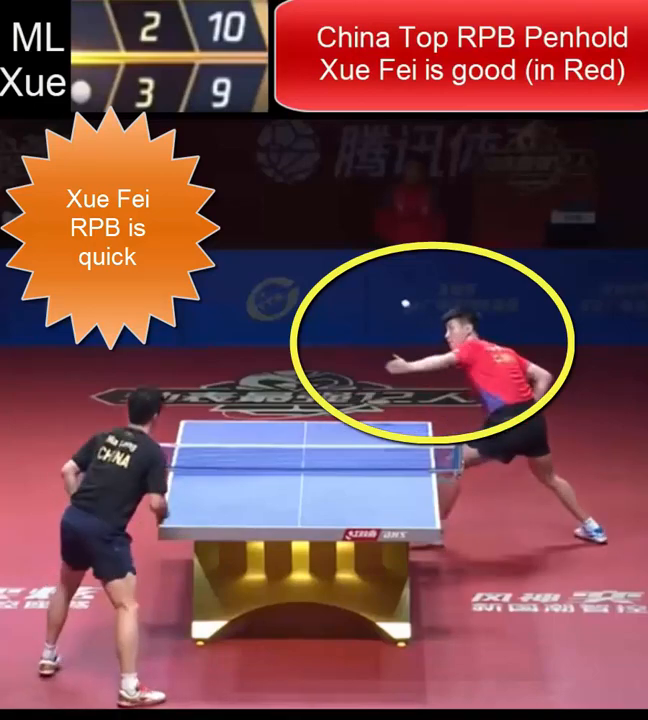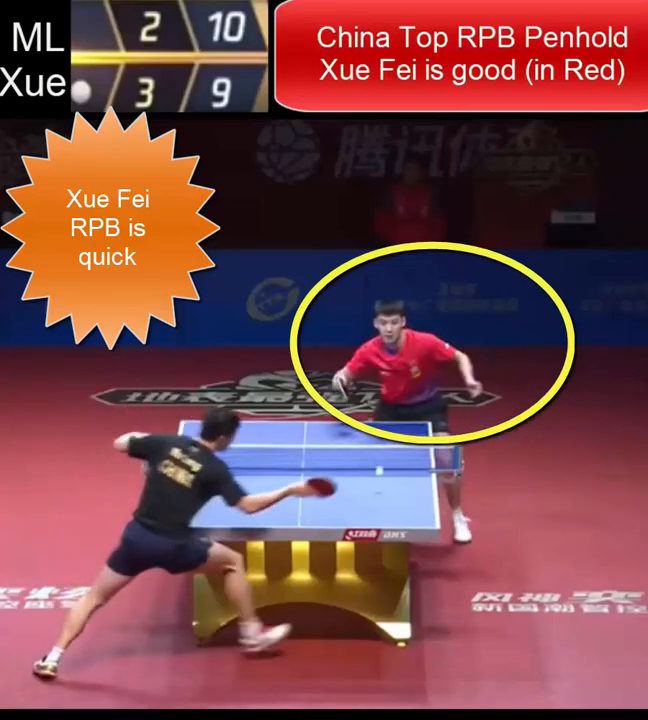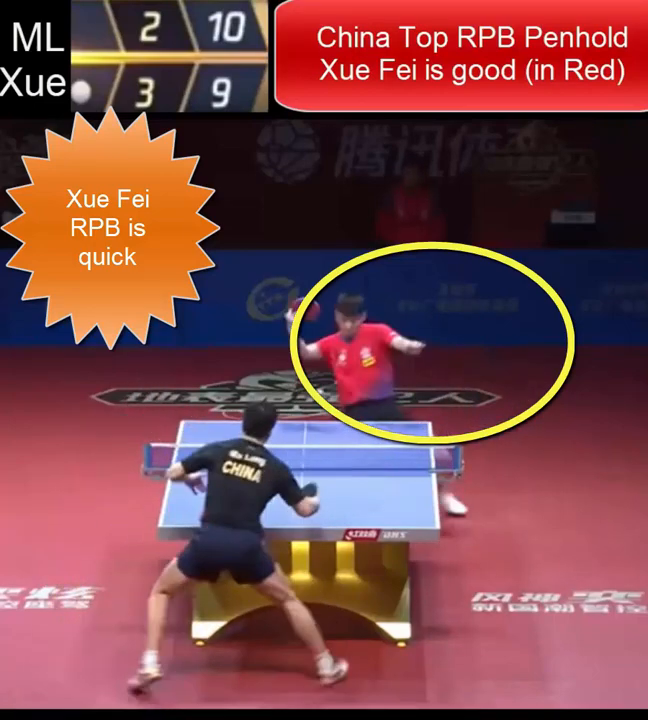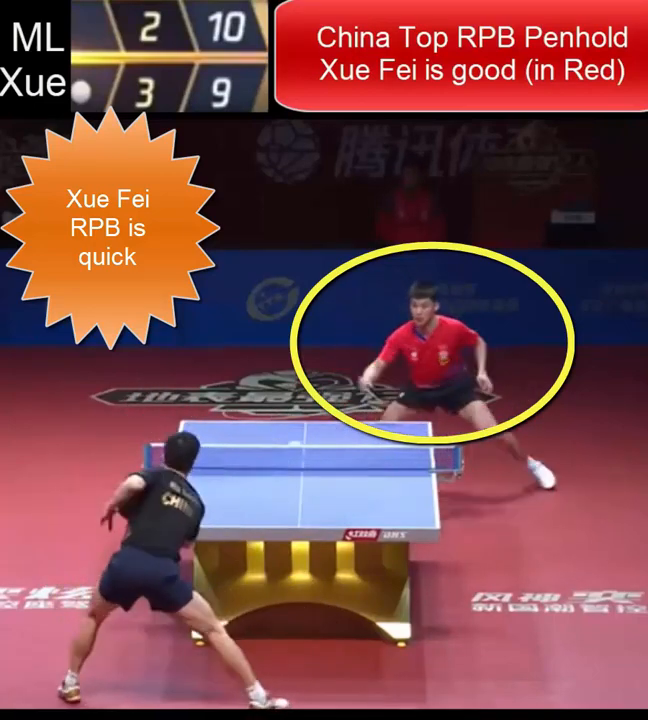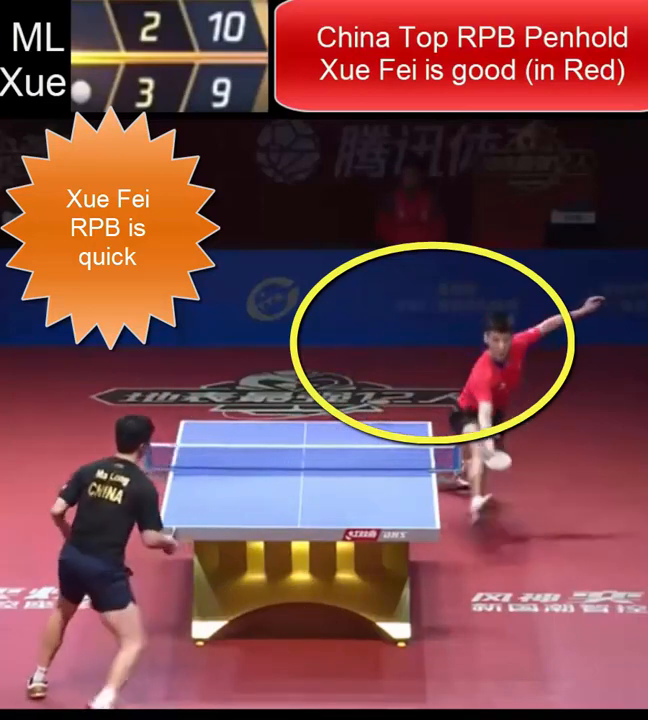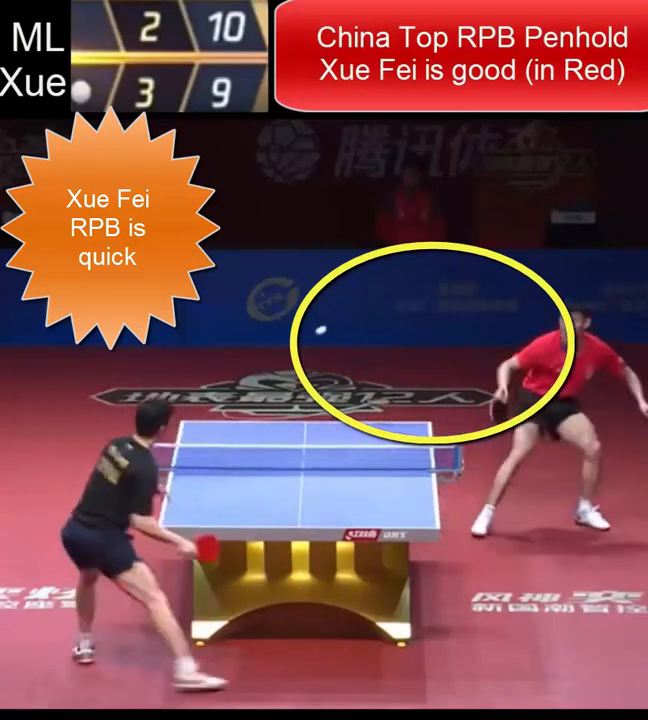
dt=0.7s
person 1, frame 1
left shoulder: (103, 438)
right shoulder: (153, 452)
left elbow: (68, 470)
right elbow: (156, 503)
right wrist: (163, 513)
left hip: (72, 519)
right hip: (105, 532)
left knee: (65, 589)
right knee: (127, 607)
left ankle: (48, 658)
right ankle: (129, 688)
person 1, frame 2
left shoulder: (170, 443)
right shoulder: (217, 468)
left elbow: (120, 444)
right elbow: (247, 505)
left wrist: (133, 436)
right wrist: (292, 490)
left hip: (136, 535)
right hip: (172, 545)
left knee: (96, 596)
right knee: (233, 563)
left ankle: (52, 659)
right ankle: (252, 633)
person 1, frame 3
left shoulder: (218, 449)
right shoulder: (277, 467)
left elbow: (172, 473)
right elbow: (305, 510)
left wrist: (190, 478)
right wrist: (315, 499)
left hip: (209, 541)
right hip: (247, 544)
left knee: (160, 592)
right knee: (288, 600)
left ankle: (150, 666)
right ankle: (327, 666)
person 1, frame 4
left shoulder: (156, 476)
right shoulder: (194, 500)
left elbow: (132, 483)
left wrist: (112, 505)
left hip: (124, 565)
right hip: (163, 575)
left knee: (93, 617)
right knee: (214, 631)
left ankle: (71, 685)
right ankle: (258, 696)
person 1, frame 5
left shoulder: (88, 471)
right shoulder: (144, 487)
left elbow: (56, 511)
right elbow: (150, 539)
right wrist: (170, 542)
left hip: (71, 559)
right hip: (106, 570)
left knee: (62, 612)
right knee: (132, 643)
left ankle: (38, 680)
right ankle: (102, 704)
person 1, frame 6
left shoulder: (114, 445)
right shoulder: (145, 466)
right elbow: (140, 522)
right wrist: (179, 543)
left hip: (73, 531)
right hip: (103, 540)
left knee: (87, 579)
right knee: (154, 600)
left ankle: (85, 645)
right ankle: (187, 671)
person 2, frame 1
left shoulder: (472, 349)
right shoulder: (505, 352)
left elbow: (442, 361)
right elbow: (544, 377)
left wrist: (408, 367)
left hip: (505, 420)
right hip: (533, 419)
right knee: (549, 477)
right ankle: (590, 527)
person 2, frame 2
left shoulder: (424, 342)
right shoulder: (368, 351)
left elbow: (461, 357)
right elbow: (343, 375)
left wrist: (469, 380)
right wrist: (340, 378)
left hip: (427, 406)
right hip: (390, 408)
left ankle: (459, 517)
person 2, frame 3
left shoulder: (377, 332)
right shoulder: (330, 344)
left elbow: (400, 343)
right elbow: (304, 353)
left wrist: (410, 346)
right wrist: (293, 329)
left hip: (384, 406)
right hip: (351, 412)
left ankle: (445, 495)
person 2, frame 4
left shoulder: (454, 328)
right shoulder: (400, 336)
left elbow: (479, 343)
right elbow: (378, 366)
left wrist: (482, 371)
right wrist: (367, 377)
left hip: (455, 385)
right hip: (420, 389)
left knee: (492, 430)
left ankle: (530, 464)
person 2, frame 5
left shoulder: (518, 344)
right shoulder: (483, 373)
left elbow: (544, 326)
right elbow: (484, 413)
left wrist: (580, 312)
right wrist: (486, 441)
left hip: (495, 411)
right hip: (469, 415)
left knee: (496, 453)
right knee: (480, 450)
left ankle: (462, 474)
right ankle: (477, 501)
person 2, frame 6
left shoulder: (598, 350)
right shoulder: (544, 345)
left elbow: (627, 374)
right elbow: (507, 366)
right wrist: (502, 387)
left hip: (566, 404)
right hip: (534, 401)
left knee: (593, 449)
right knee: (517, 456)
left ankle: (586, 508)
right ankle: (488, 512)
